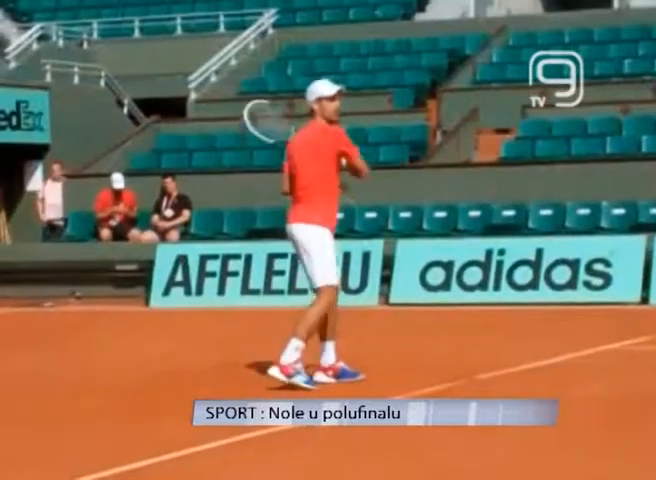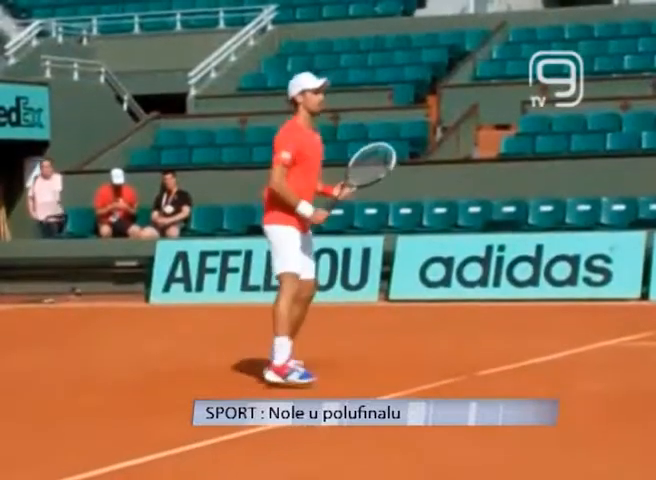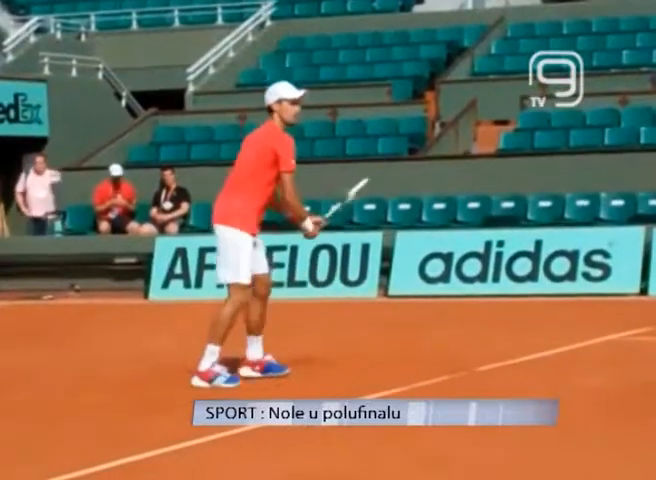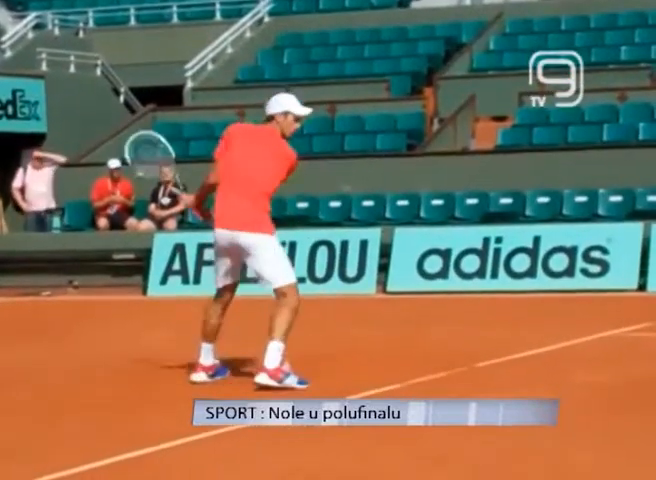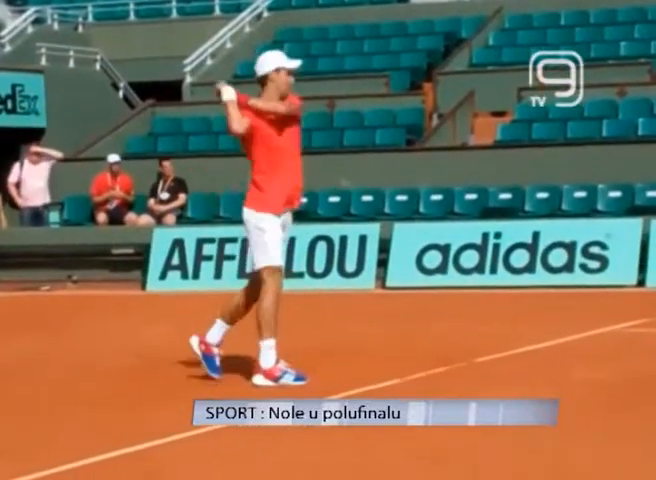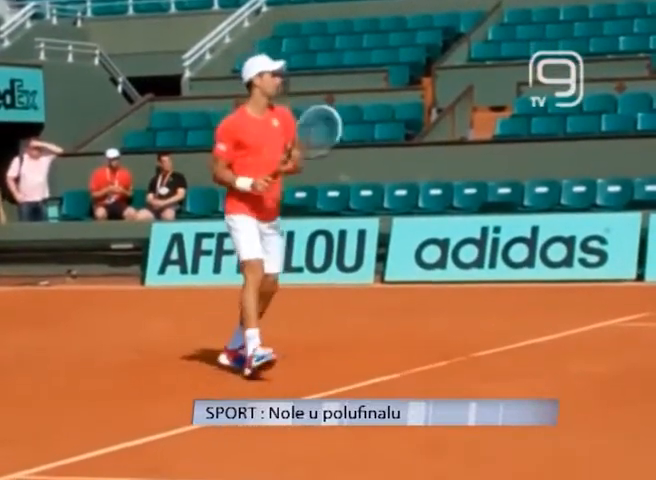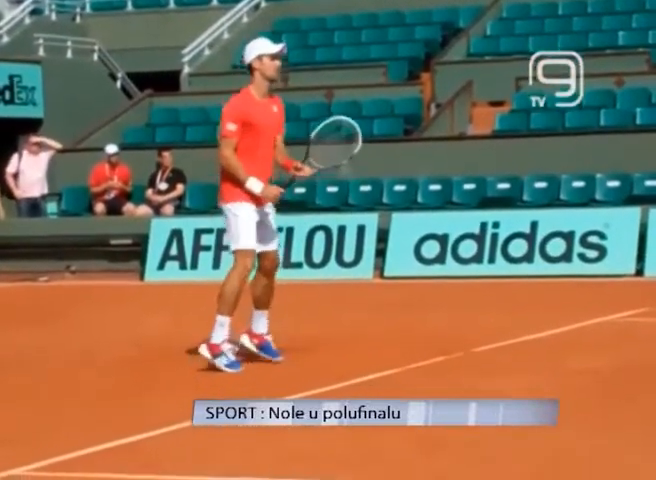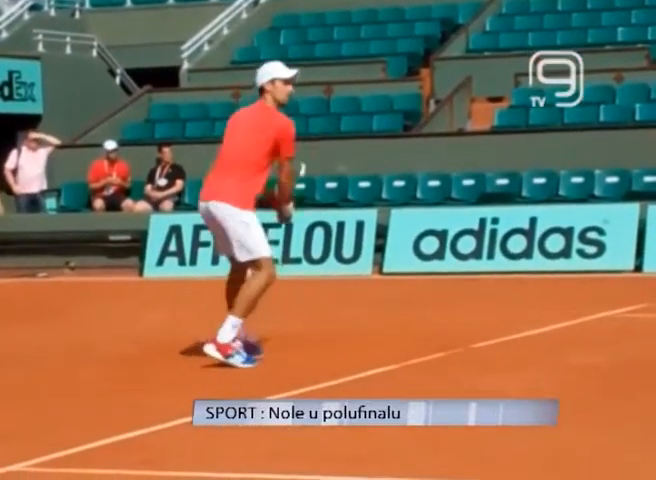
dt=0.5s
person 1, frame 1
left shoulder: (296, 140)
right shoulder: (333, 134)
left elbow: (286, 187)
right elbow: (362, 171)
right wrist: (347, 163)
left hip: (302, 221)
right hip: (313, 225)
left knee: (329, 295)
right knee: (327, 297)
left ankle: (329, 364)
right ankle: (288, 361)
person 1, frame 2
left shoulder: (313, 135)
right shoulder: (289, 134)
right elbow: (276, 183)
left wrist: (333, 191)
right wrist: (308, 210)
left hip: (301, 225)
right hip: (281, 221)
left knee: (305, 293)
right knee: (289, 286)
left ankle: (284, 360)
right ankle: (279, 363)
person 1, frame 3
left shoulder: (259, 138)
right shoulder: (282, 141)
right elbow: (288, 195)
left wrist: (302, 217)
right wrist: (306, 222)
left hip: (245, 223)
right hip: (234, 222)
left knee: (262, 288)
right knee: (240, 296)
left ankle: (254, 358)
right ankle: (206, 367)
person 1, frame 4
left shoulder: (234, 131)
right shoulder: (289, 155)
left elbow: (215, 178)
left wrist: (198, 200)
left hip: (222, 227)
right hip: (256, 229)
left knee: (223, 295)
right knee: (290, 297)
left ankle: (205, 363)
right ankle: (273, 367)
person 1, frame 5
left shoulder: (288, 104)
right shoulder: (247, 114)
left elbow: (285, 110)
right elbow: (237, 128)
left wrist: (243, 98)
right wrist: (230, 99)
left hip: (282, 210)
right hip: (263, 210)
left knee: (257, 285)
right knee: (271, 282)
left ankle: (210, 341)
right ankle: (268, 366)
person 1, frame 6
left shoulder: (285, 117)
right shoulder: (231, 125)
left elbow: (294, 155)
right elbow: (218, 171)
left wrist: (290, 164)
right wrist: (248, 183)
left hip: (270, 214)
right hip: (242, 211)
left knee: (268, 285)
right knee: (254, 273)
left ankle: (236, 348)
right ankle: (252, 350)
person 1, frame 7
left shoulder: (277, 105)
right shoulder: (237, 105)
right elbow: (225, 156)
left wrist: (292, 165)
right wrist: (256, 186)
left hip: (261, 198)
right hip: (238, 197)
left knee: (268, 266)
right knee: (244, 264)
left ankle: (257, 333)
right ankle: (216, 341)
person 1, frame 8
left shoulder: (240, 117)
right shoulder: (284, 125)
right elbow: (285, 178)
left wrist: (272, 200)
right wrist: (286, 206)
left hip: (209, 199)
right hip: (233, 203)
left knee: (241, 266)
right knee: (265, 271)
left ankle: (232, 337)
right ankle: (225, 340)
